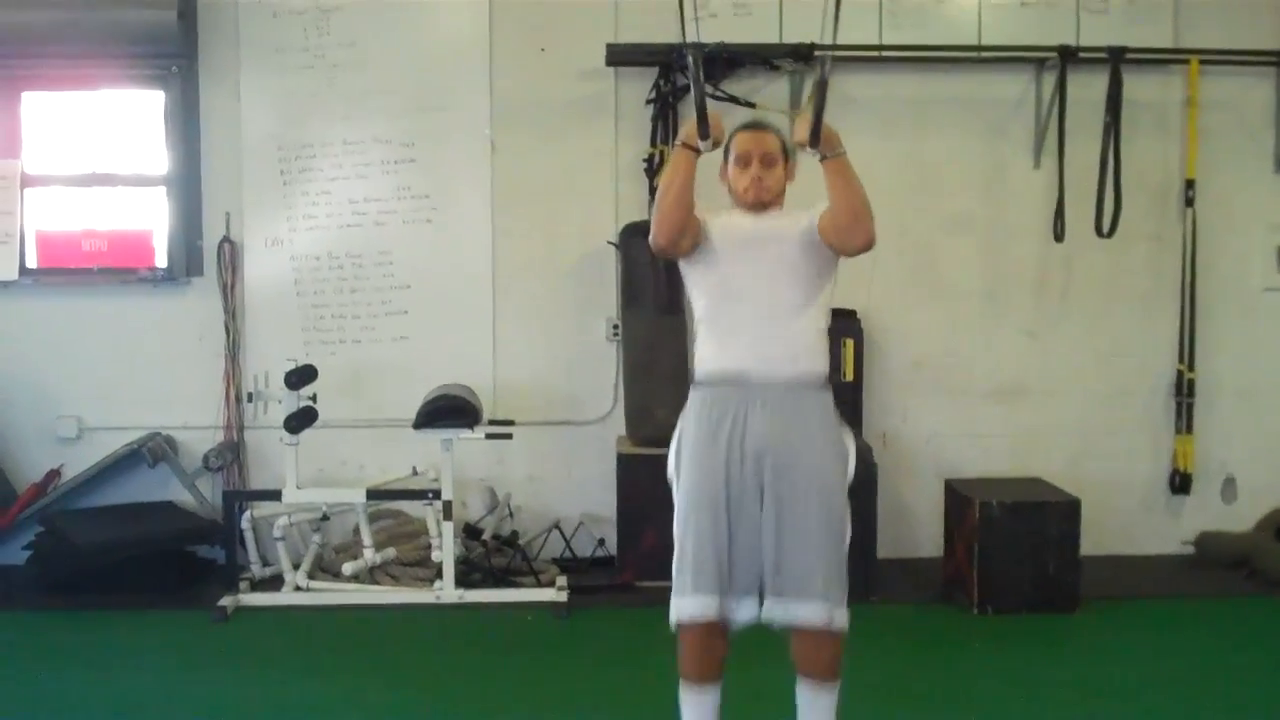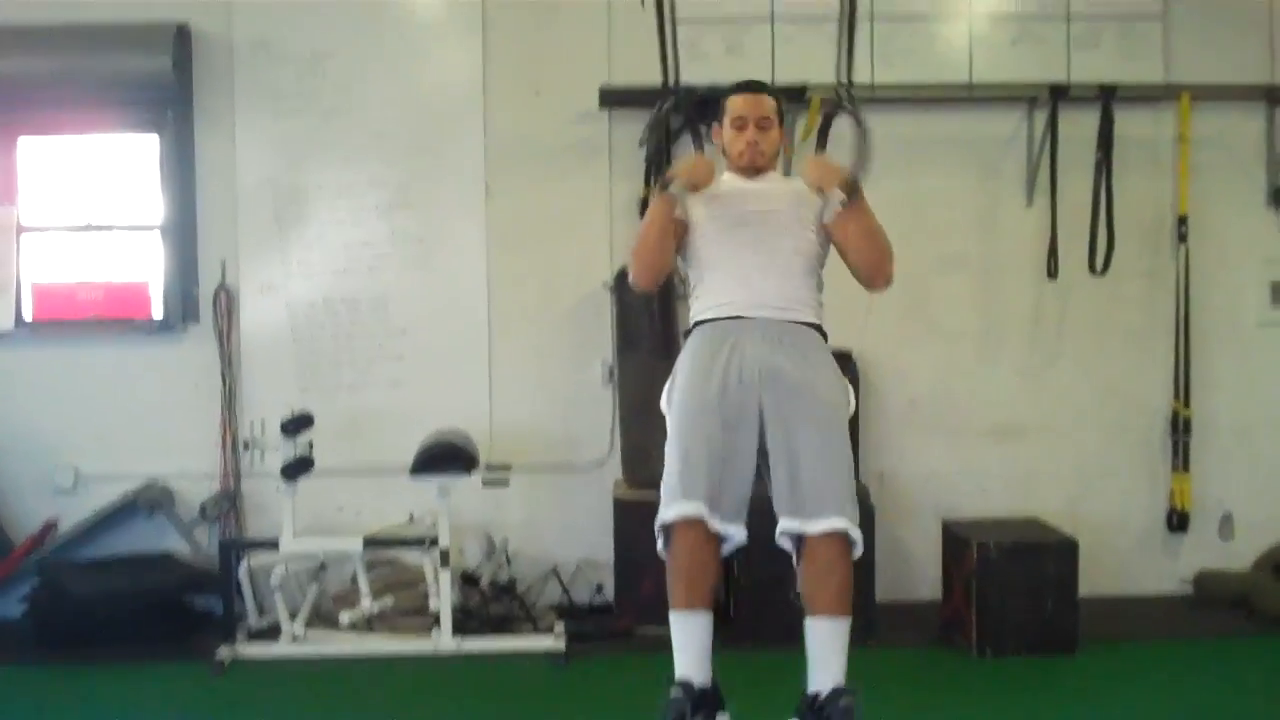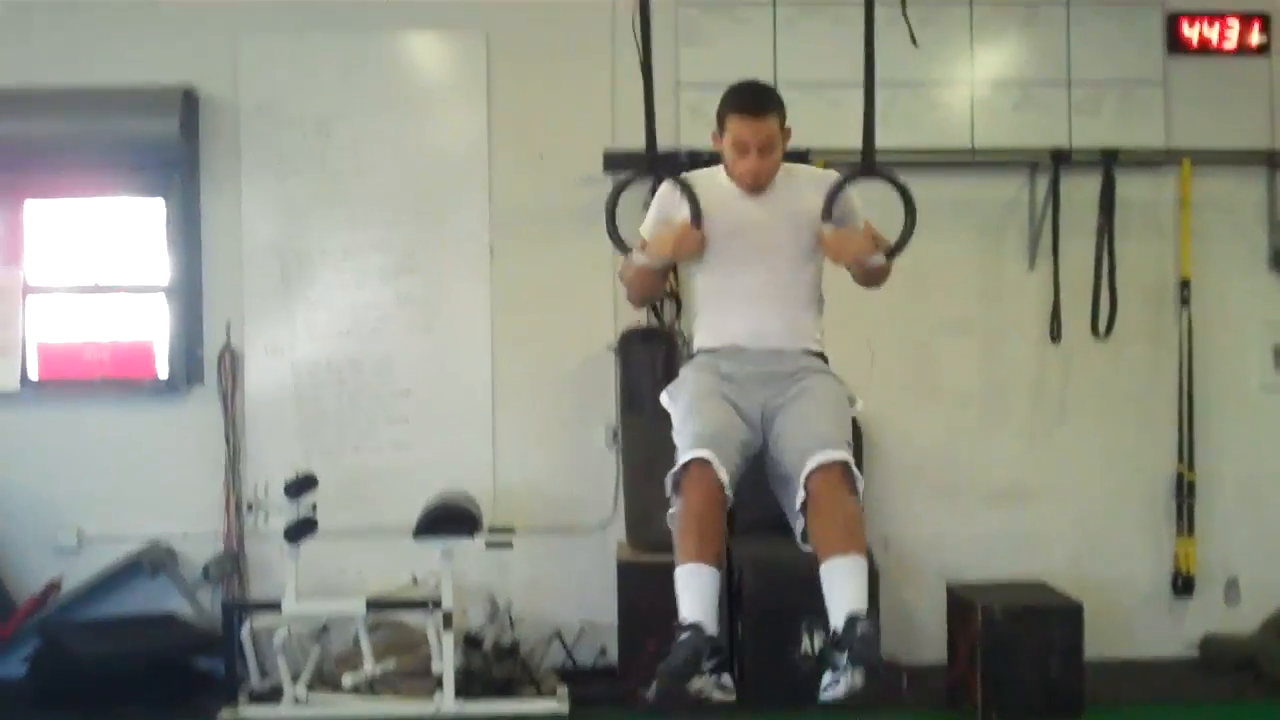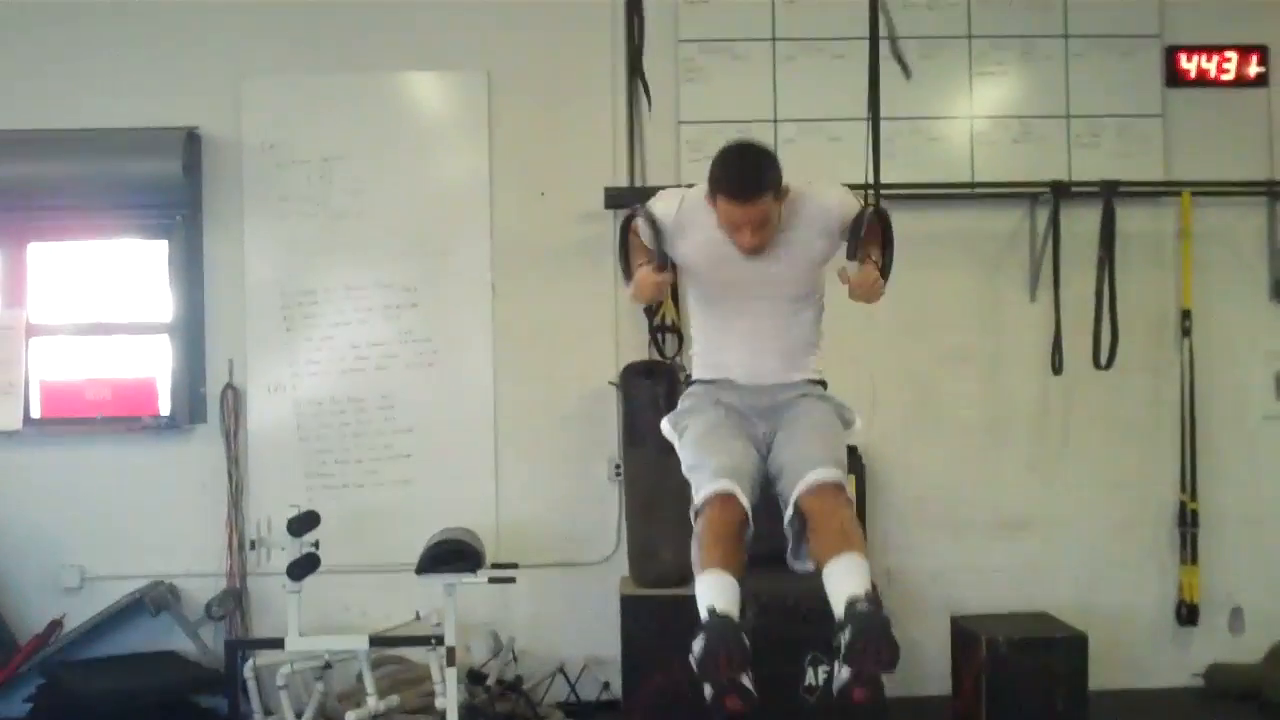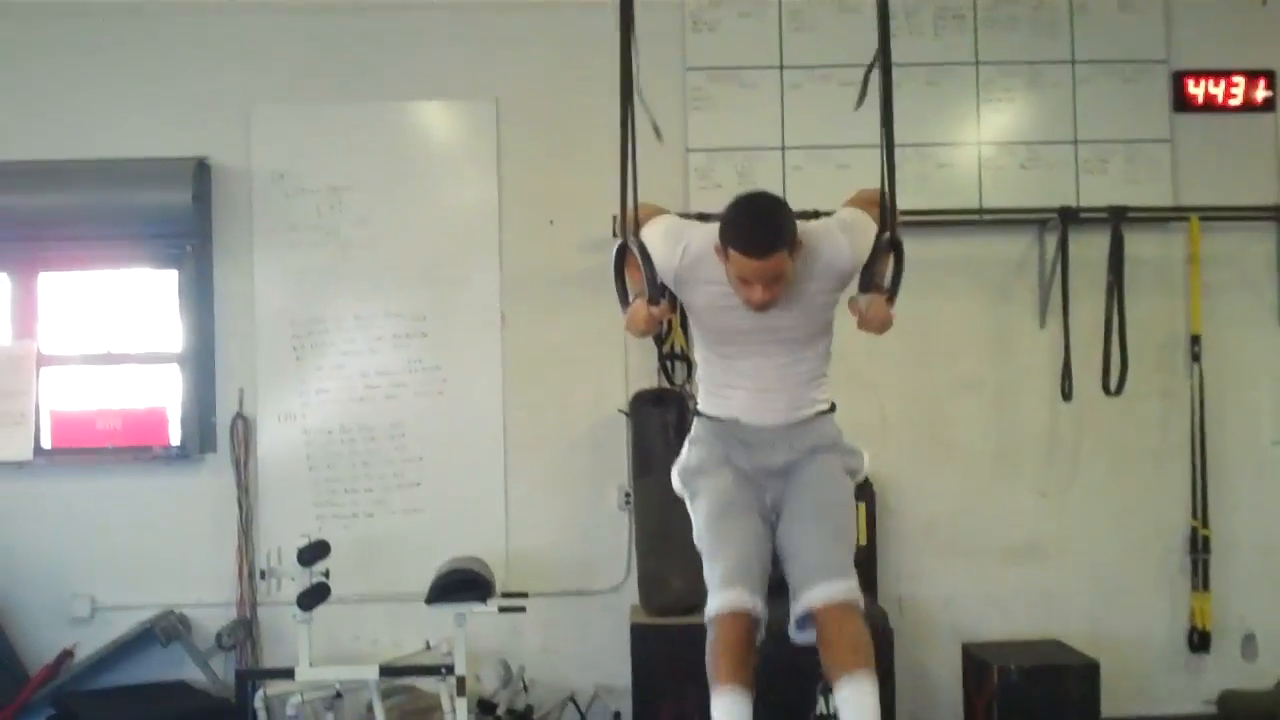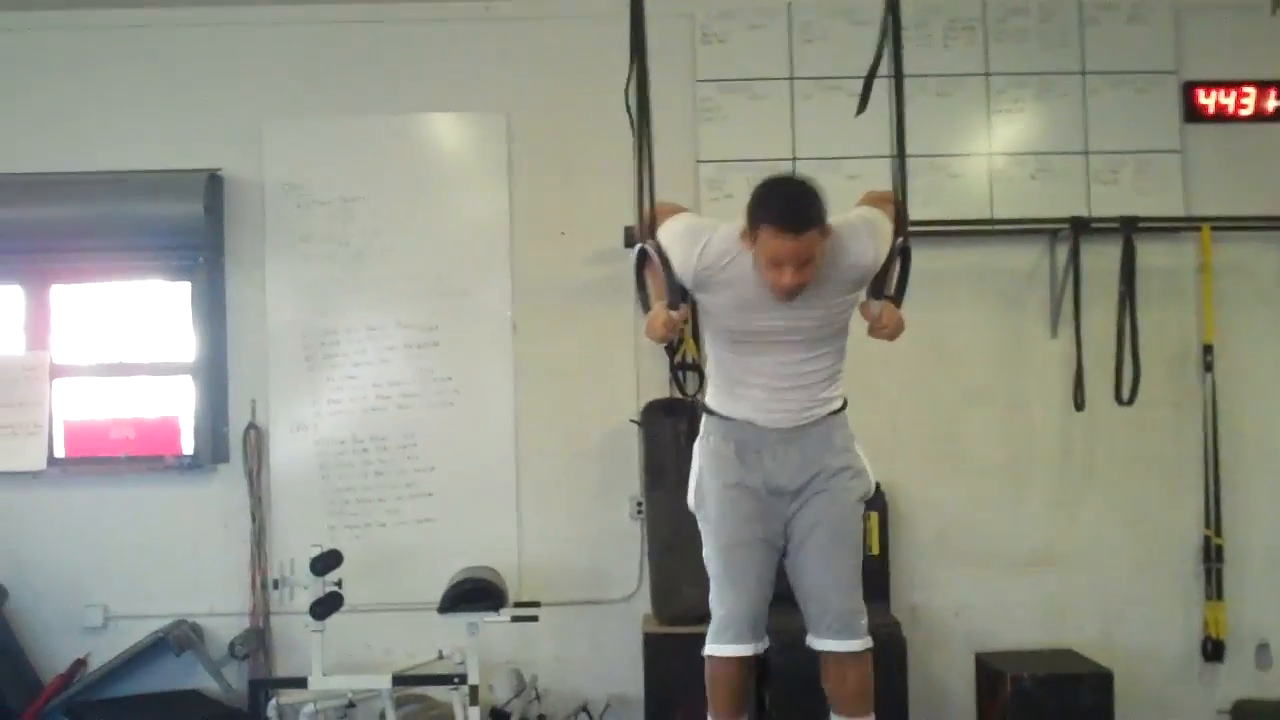
dt=0.2s
person 1, frame 1
left shoulder: (811, 226)
right shoulder: (705, 229)
left elbow: (860, 235)
right elbow: (663, 236)
left wrist: (828, 146)
right wrist: (688, 144)
left hip: (802, 408)
right hip: (718, 407)
left knee: (818, 602)
right knee: (701, 601)
person 1, frame 2
left shoulder: (815, 194)
right shoulder: (689, 190)
left elbow: (878, 276)
right elbow: (643, 277)
left wrist: (849, 191)
right wrist: (672, 189)
left hip: (799, 351)
right hip: (715, 348)
left knee: (824, 522)
right knee: (693, 514)
person 1, frame 3
left shoulder: (820, 190)
right shoulder: (682, 193)
left elbow: (877, 273)
right elbow: (637, 295)
left wrist: (868, 254)
right wrist: (657, 256)
left hip: (800, 368)
right hip: (718, 367)
left knee: (827, 472)
right knee: (702, 469)
left ankle: (851, 635)
right ankle: (695, 641)
person 1, frame 4
left shoulder: (825, 210)
right shoulder: (675, 214)
right elbow: (635, 228)
left wrist: (870, 266)
right wrist: (643, 273)
left hip: (799, 397)
right hip: (716, 397)
left knee: (822, 492)
right knee: (721, 499)
left ankle: (862, 630)
right ankle: (721, 639)
person 1, frame 5
left shoulder: (837, 251)
right shoulder: (681, 253)
left elbow: (870, 201)
right elbow: (640, 217)
left wrist: (877, 294)
right wrist: (640, 297)
left hip: (810, 438)
right hip: (723, 440)
left knee: (832, 594)
right knee: (732, 597)
person 1, frame 6
left shoulder: (859, 250)
right shoulder: (701, 251)
left elbow: (882, 198)
right elbow: (658, 214)
left wrist: (883, 302)
right wrist: (658, 303)
left hip: (823, 441)
right hip: (735, 441)
left knee: (840, 624)
right knee: (735, 626)
